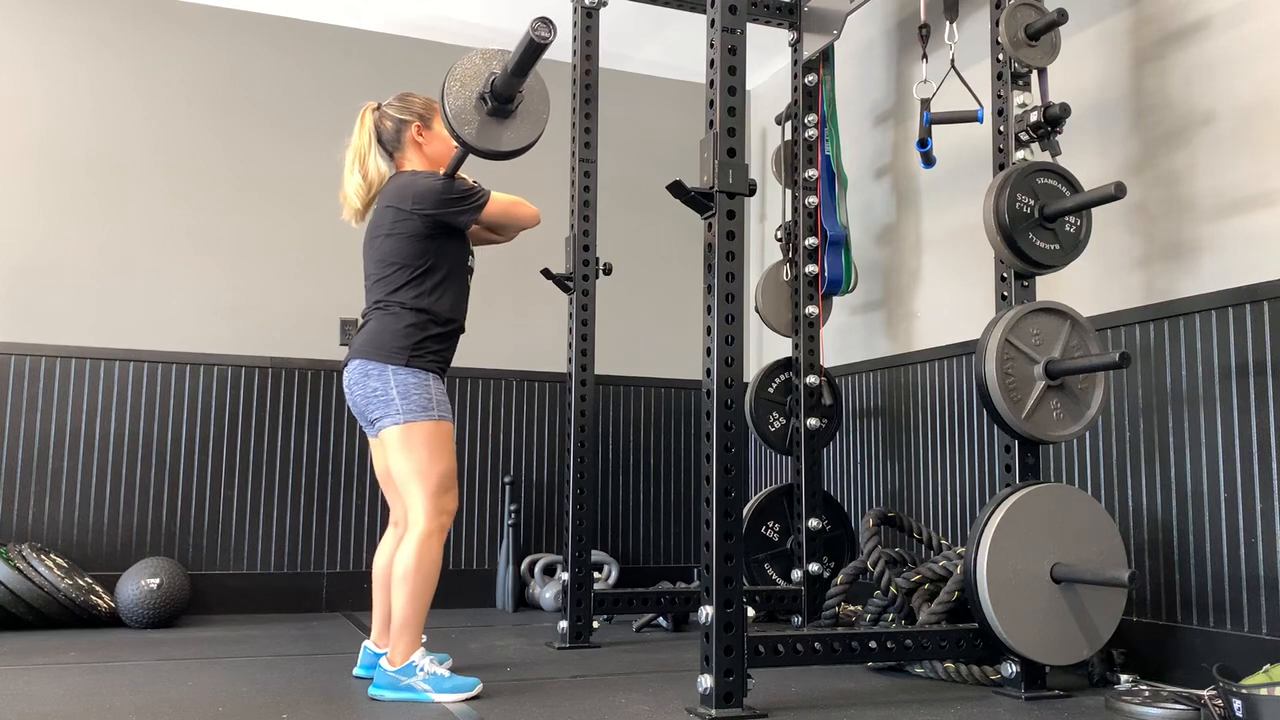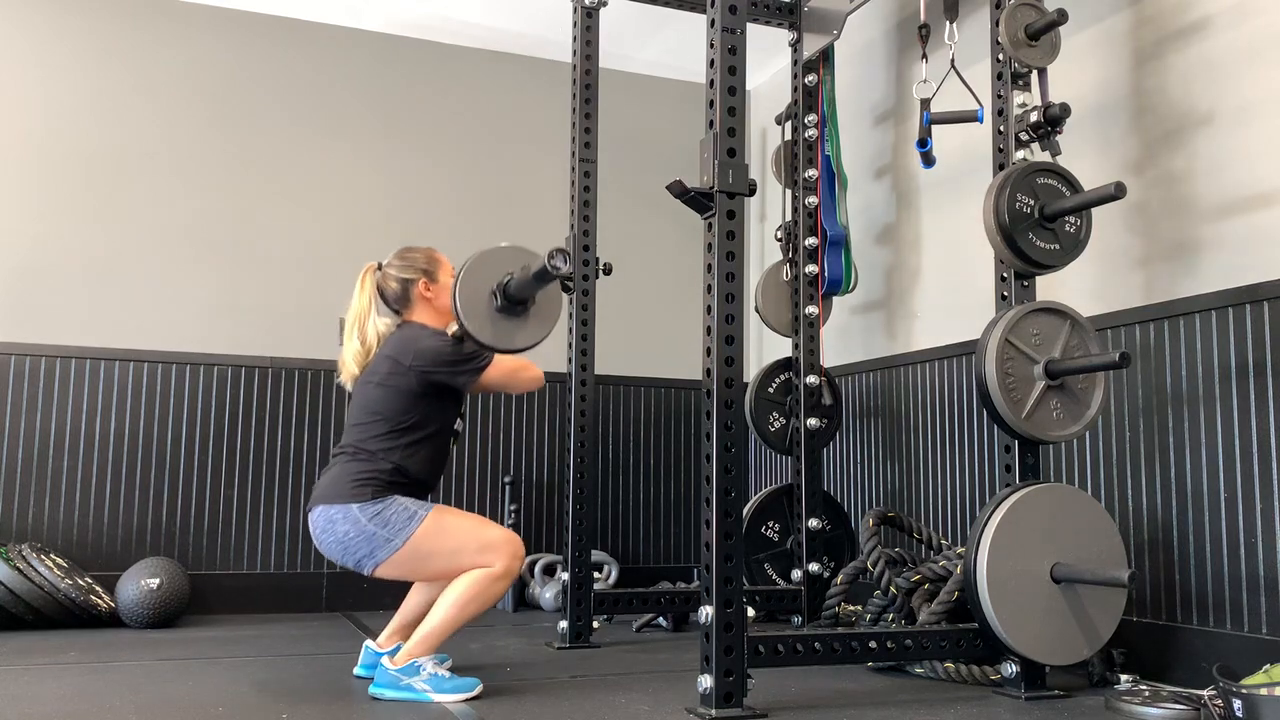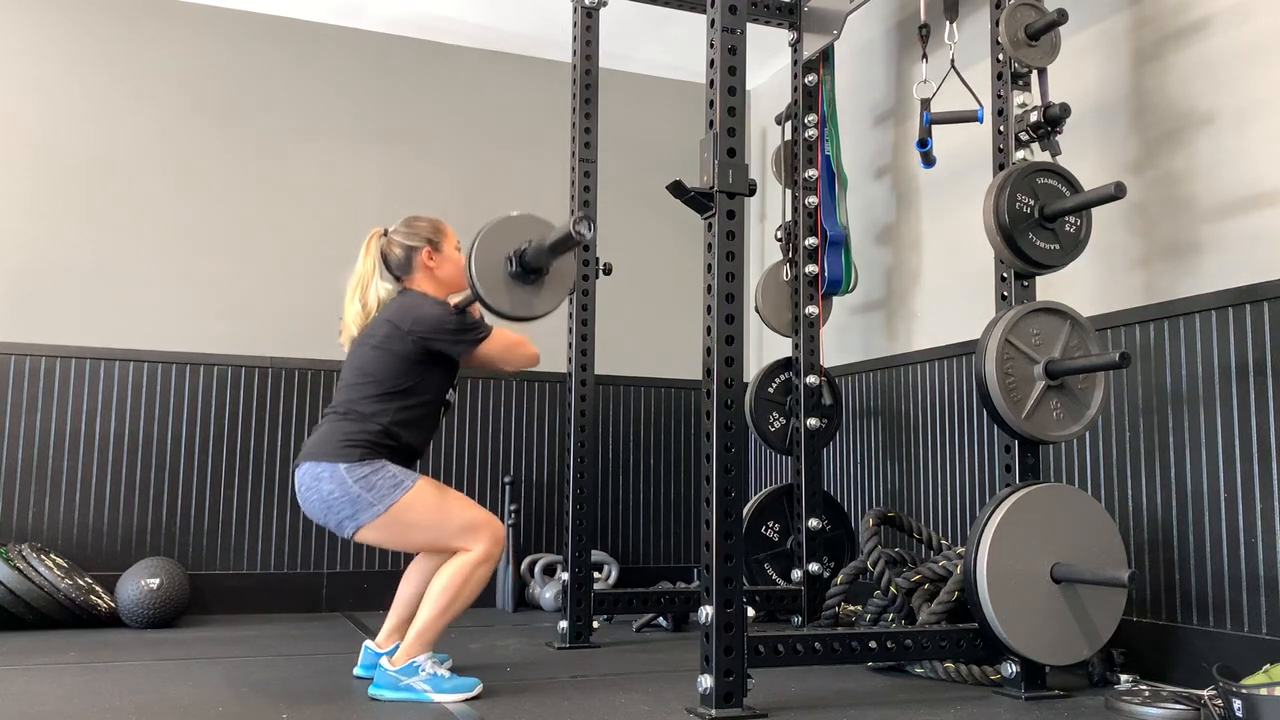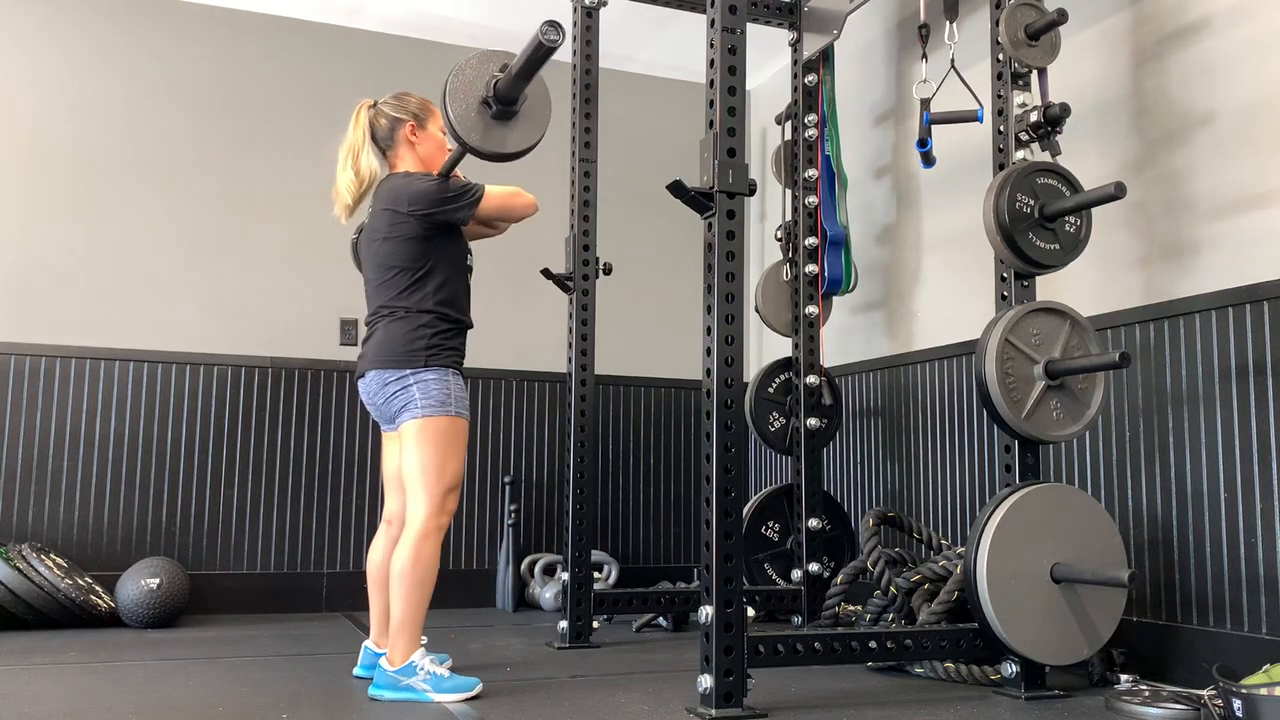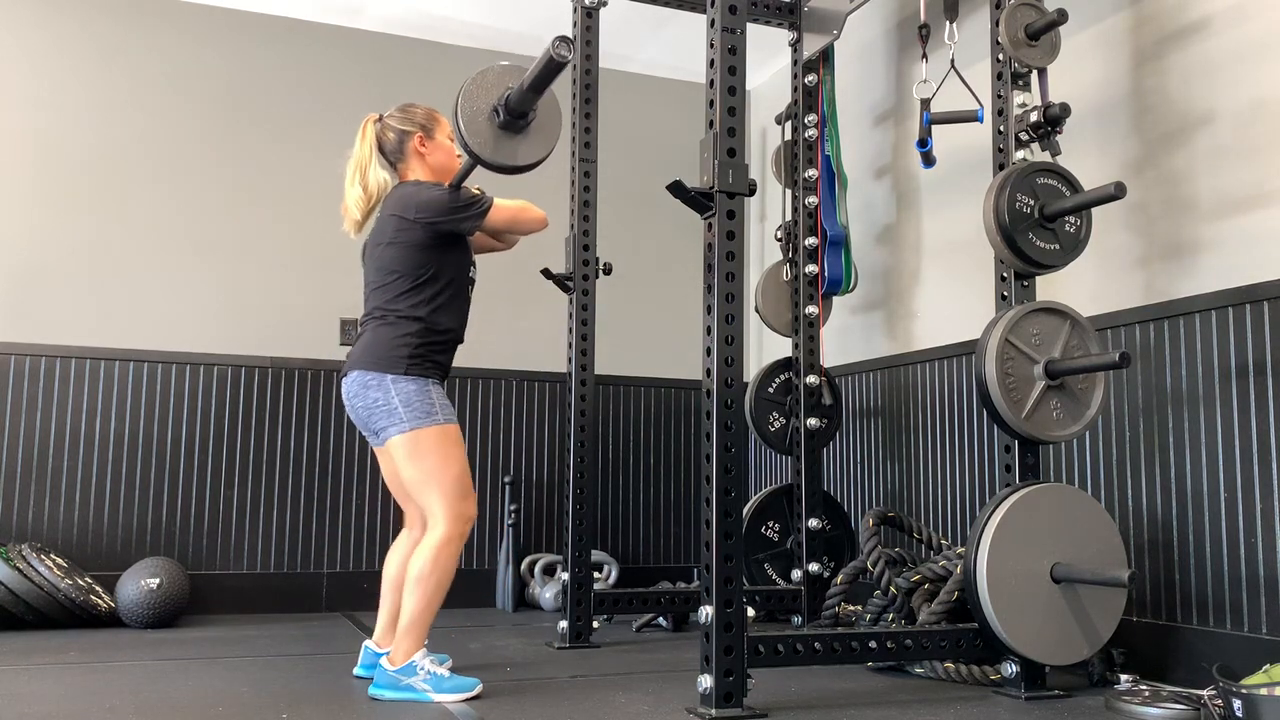
dt=1s
person 1, frame 1
left shoulder: (401, 198)
right shoulder: (428, 190)
left elbow: (496, 231)
right elbow: (526, 215)
left wrist: (476, 219)
right wrist: (476, 203)
left hip: (376, 371)
right hip: (399, 370)
left knee: (408, 519)
right knee: (431, 514)
left ankle: (380, 646)
right ankle: (402, 665)
person 1, frame 2
left shoulder: (406, 345)
right shoulder: (429, 348)
right elbow: (530, 377)
left wrist: (474, 347)
right wrist: (485, 343)
left hip: (346, 513)
right hip: (359, 515)
left knee: (471, 549)
right knee: (504, 553)
left ankle: (387, 646)
right ankle: (405, 666)
person 1, frame 3
left shoulder: (407, 315)
right shoulder: (428, 315)
left elbow: (490, 359)
right elbow: (524, 355)
left wrist: (469, 320)
right wrist: (476, 320)
left hip: (332, 472)
right hip: (348, 472)
left knee: (457, 539)
right knee: (485, 537)
left ankle: (384, 648)
right ankle: (404, 667)
person 1, frame 4
left shoulder: (392, 201)
right shoulder: (420, 191)
left elbow: (479, 224)
right elbow: (523, 204)
left wrist: (470, 205)
right wrist: (473, 193)
left hip: (388, 371)
right hip: (421, 368)
left knee: (400, 517)
right knee: (429, 516)
left ankle: (381, 648)
right ankle: (402, 666)
person 1, frame 5
left shoulder: (407, 211)
right shoulder: (429, 201)
left elbow: (496, 240)
right elbow: (533, 219)
left wrist: (473, 209)
right wrist: (482, 204)
left hip: (376, 381)
right hip: (396, 379)
left knee: (424, 522)
right knee: (452, 518)
left ankle: (382, 646)
right ankle: (403, 665)
